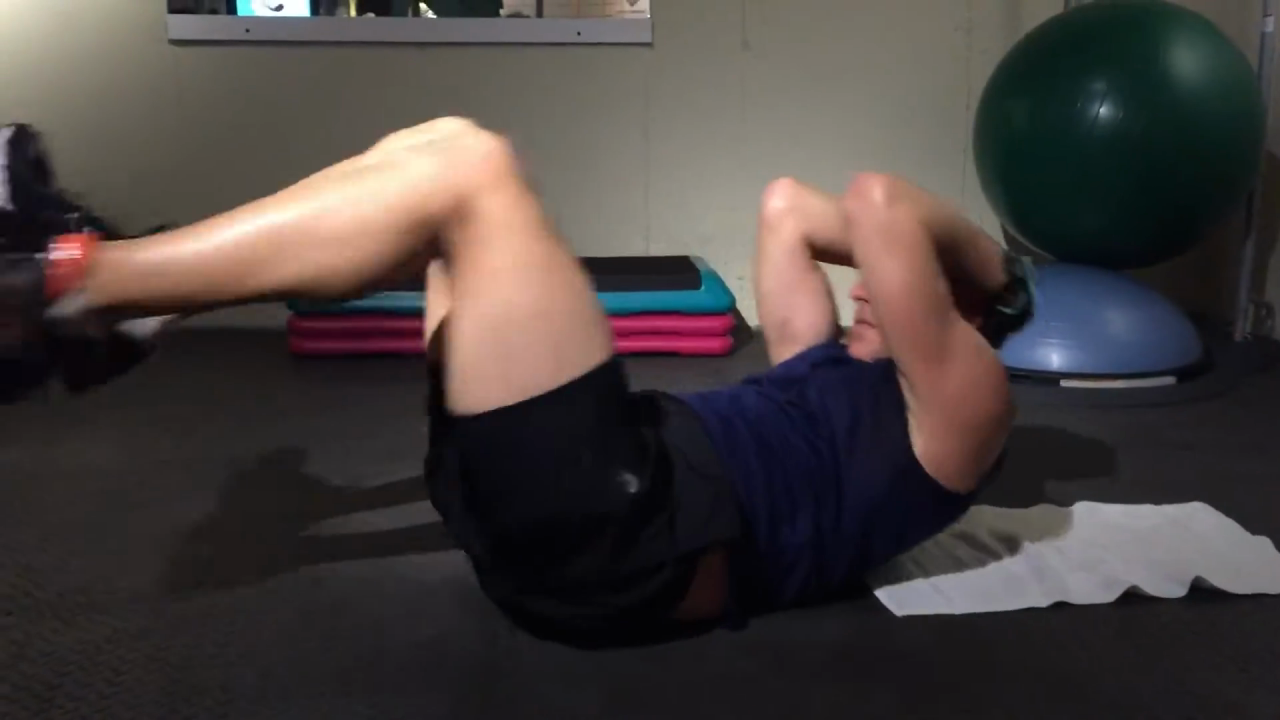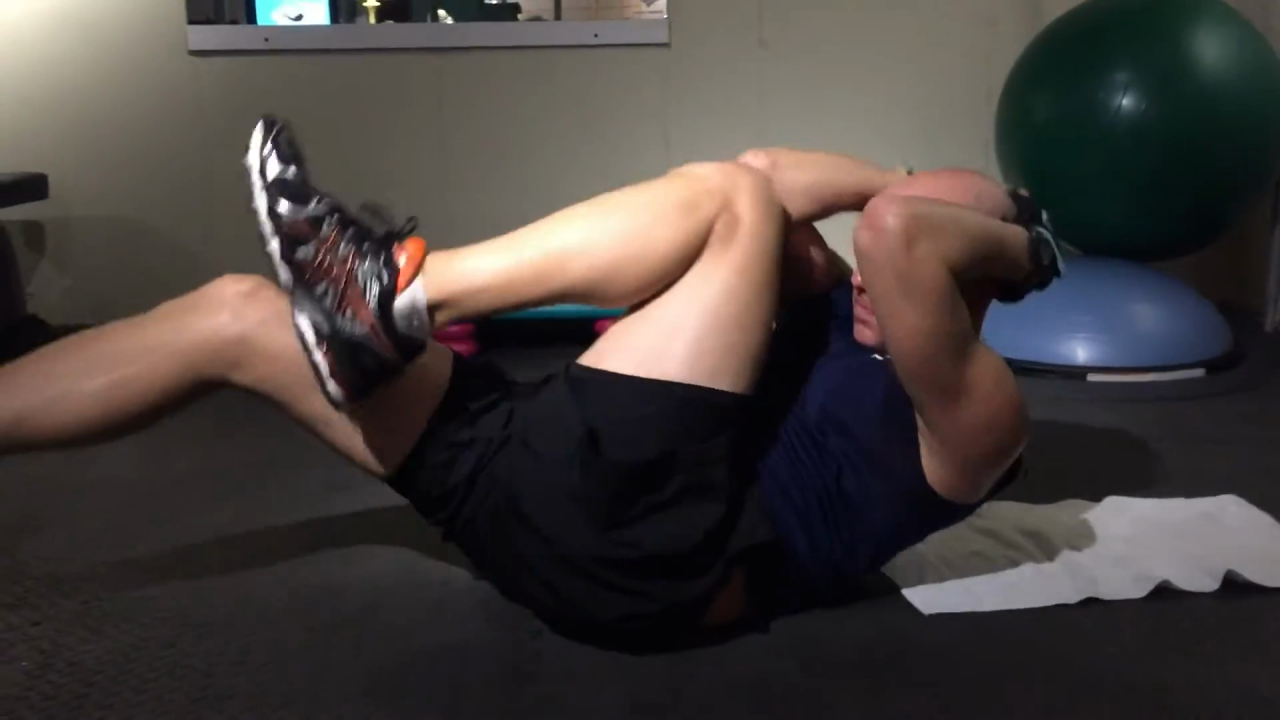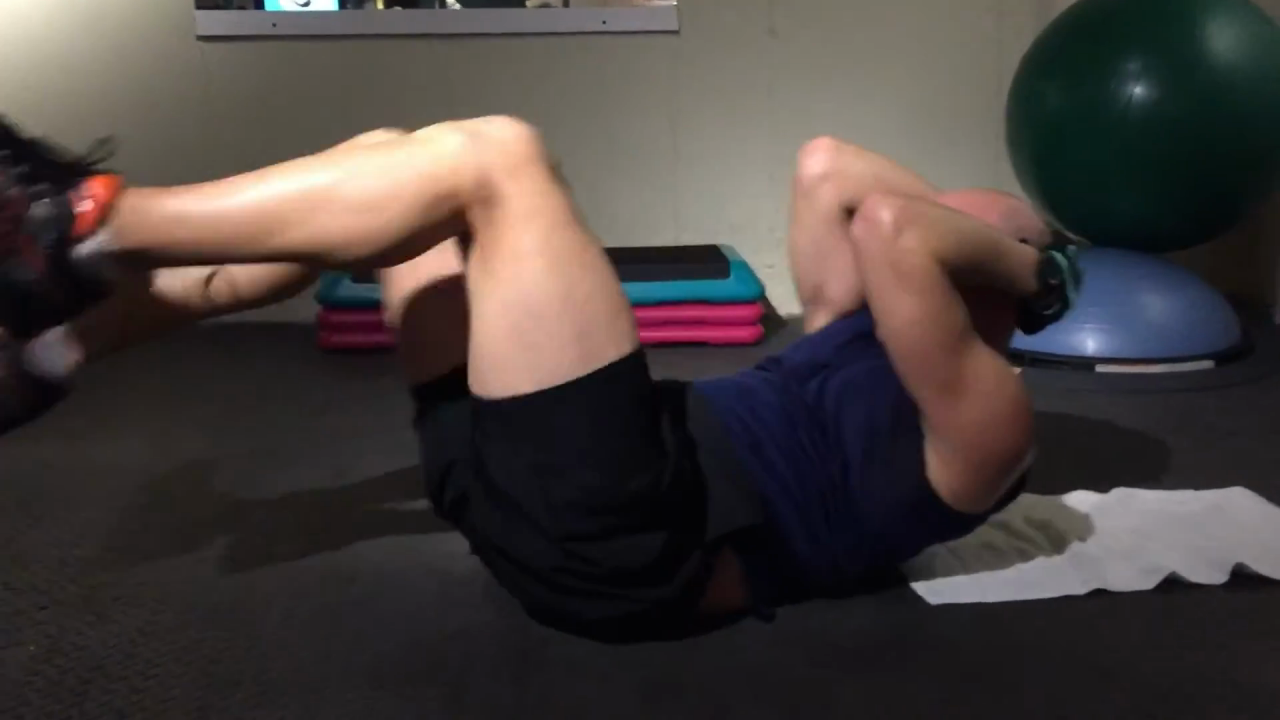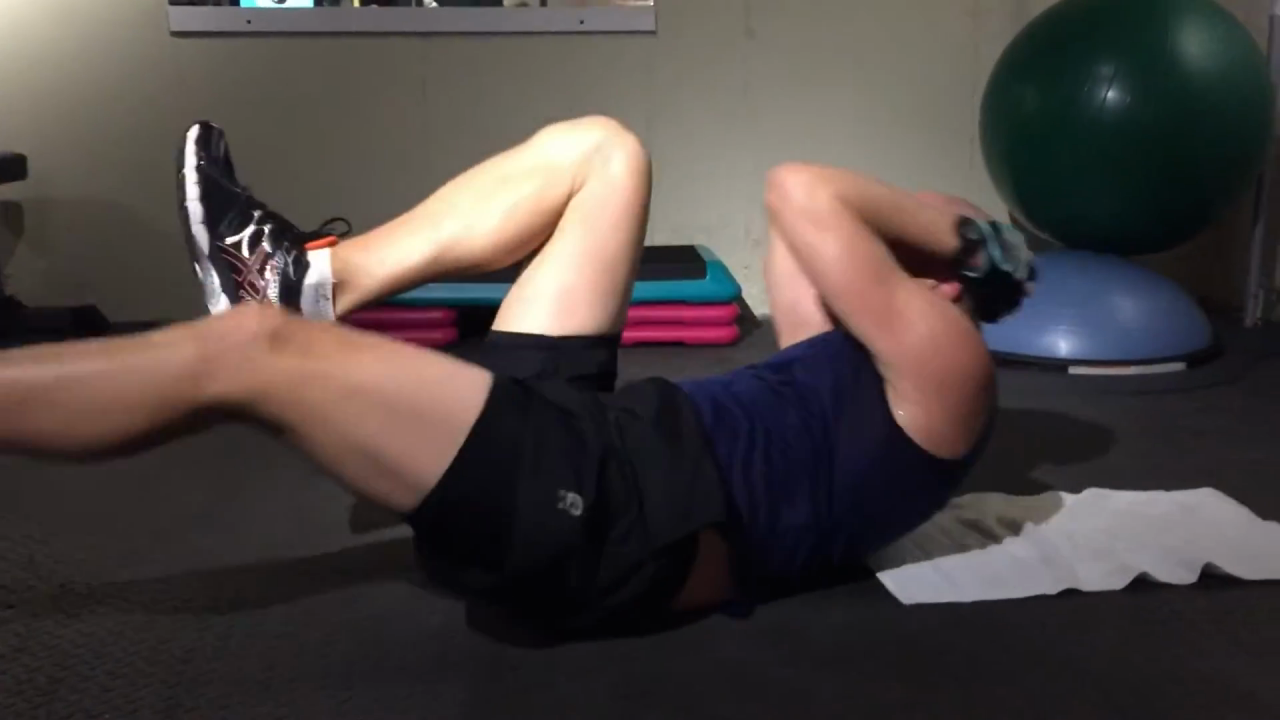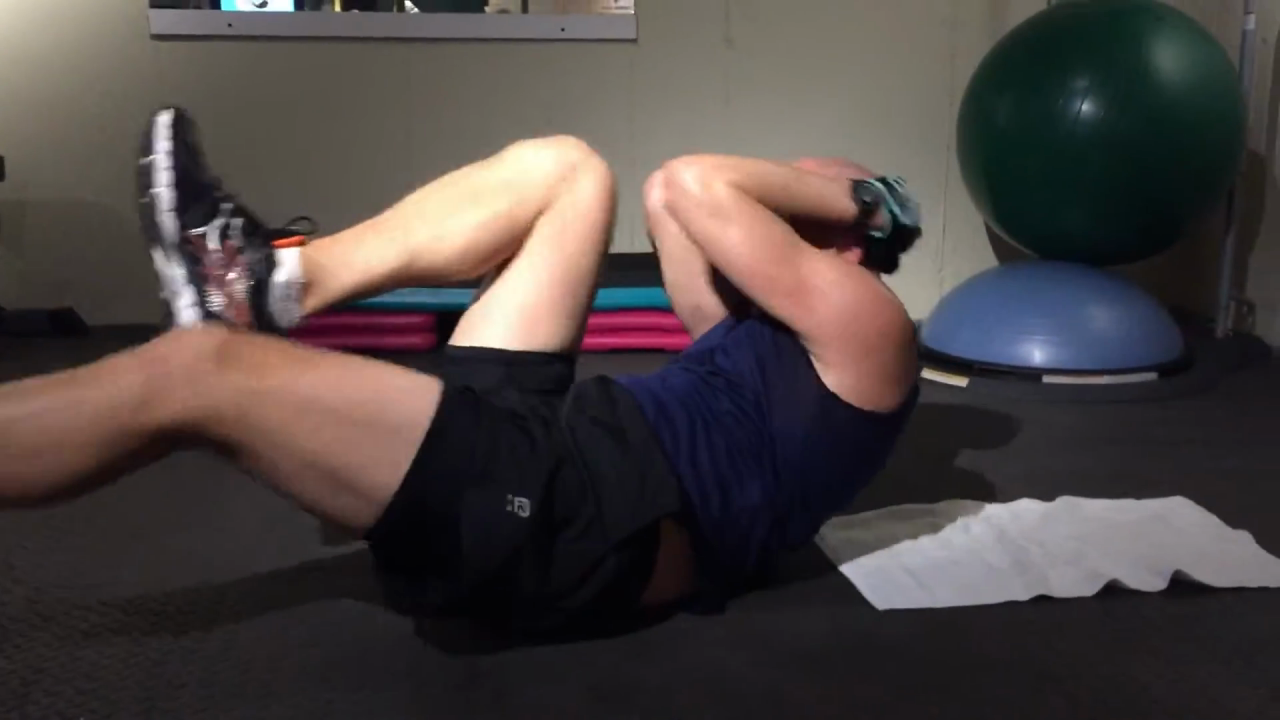
dt=0.5s
person 1, frame 1
left shoulder: (960, 401)
right shoulder: (838, 364)
left elbow: (879, 203)
right elbow: (789, 205)
left wrist: (982, 264)
right wrist: (925, 252)
left hip: (600, 539)
right hip: (542, 487)
left knee: (464, 175)
right knee: (449, 147)
right ankle: (88, 284)
person 1, frame 2
left shoulder: (975, 414)
right shoulder: (848, 319)
left elbow: (900, 230)
right elbow: (778, 169)
left wrist: (1009, 243)
right wrist: (914, 187)
left hip: (630, 537)
right hip: (542, 473)
left knee: (725, 199)
right knee: (240, 318)
left ankle: (401, 291)
person 1, frame 3
left shoulder: (984, 421)
right shoulder: (871, 338)
left elbow: (891, 228)
right elbow: (827, 167)
left wrist: (1016, 261)
right wrist: (977, 213)
left hip: (628, 538)
right hip: (560, 480)
left knee: (494, 159)
right knee: (396, 154)
left ankle: (96, 219)
person 1, frame 4
left shoulder: (946, 367)
right shoulder: (852, 355)
left elbow: (799, 192)
right elbow: (811, 209)
left wrist: (948, 233)
right wrist: (931, 224)
left hip: (606, 523)
right hip: (579, 440)
left knee: (250, 352)
right knee: (598, 151)
right ankle: (314, 277)
person 1, frame 5
left shoulder: (866, 327)
right shoulder: (773, 336)
left elbow: (702, 184)
right elbow: (669, 196)
left wrist: (842, 197)
right wrist: (834, 193)
left hip: (568, 527)
right hip: (540, 452)
left knee: (197, 378)
right knee: (569, 172)
right ankle: (281, 278)
